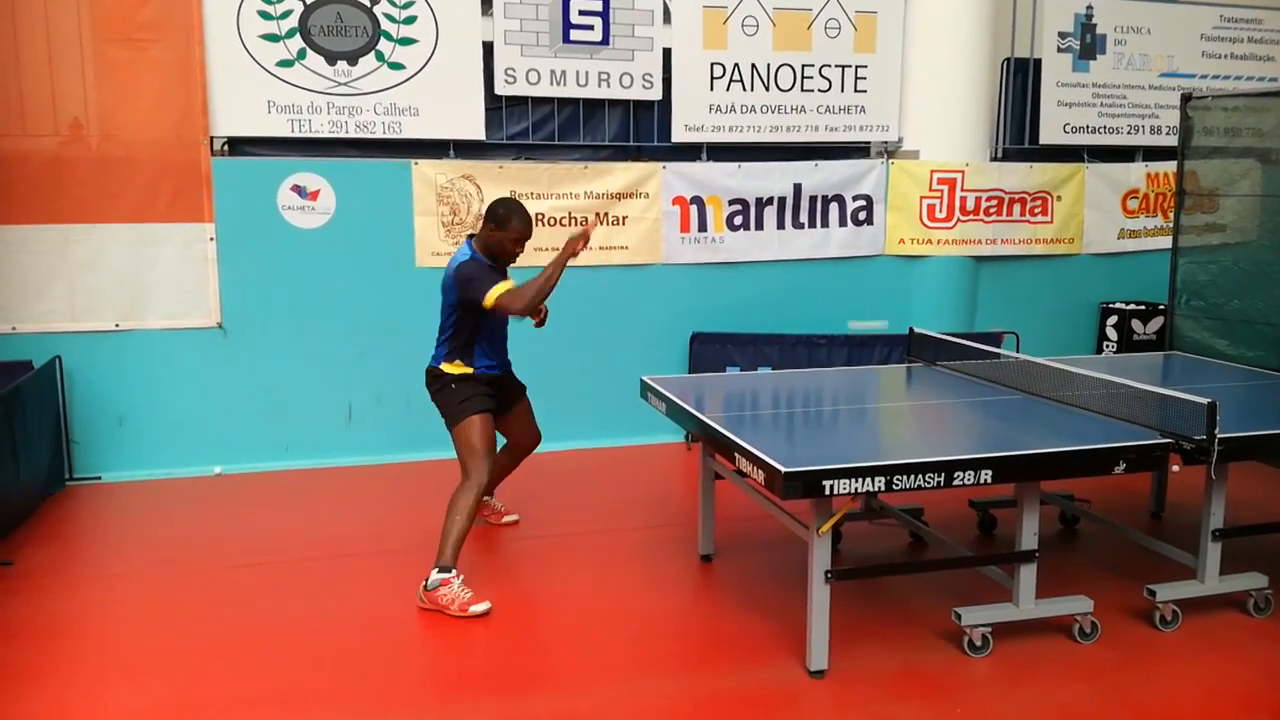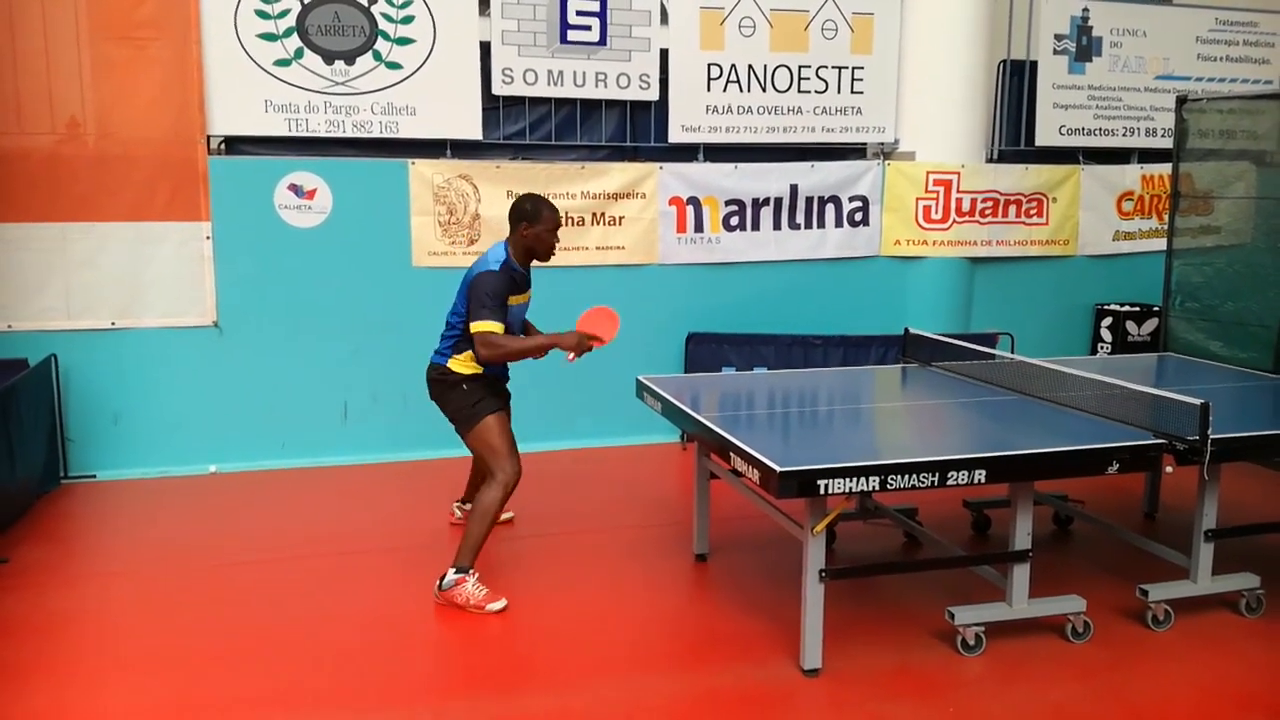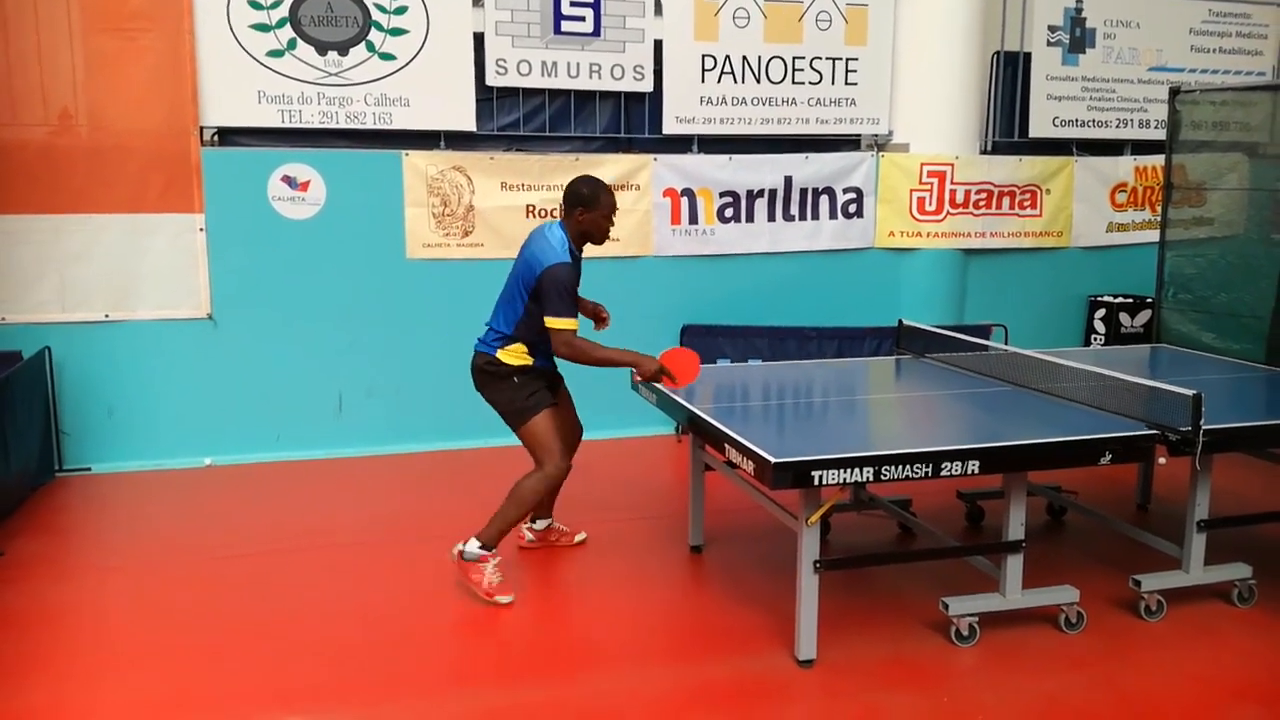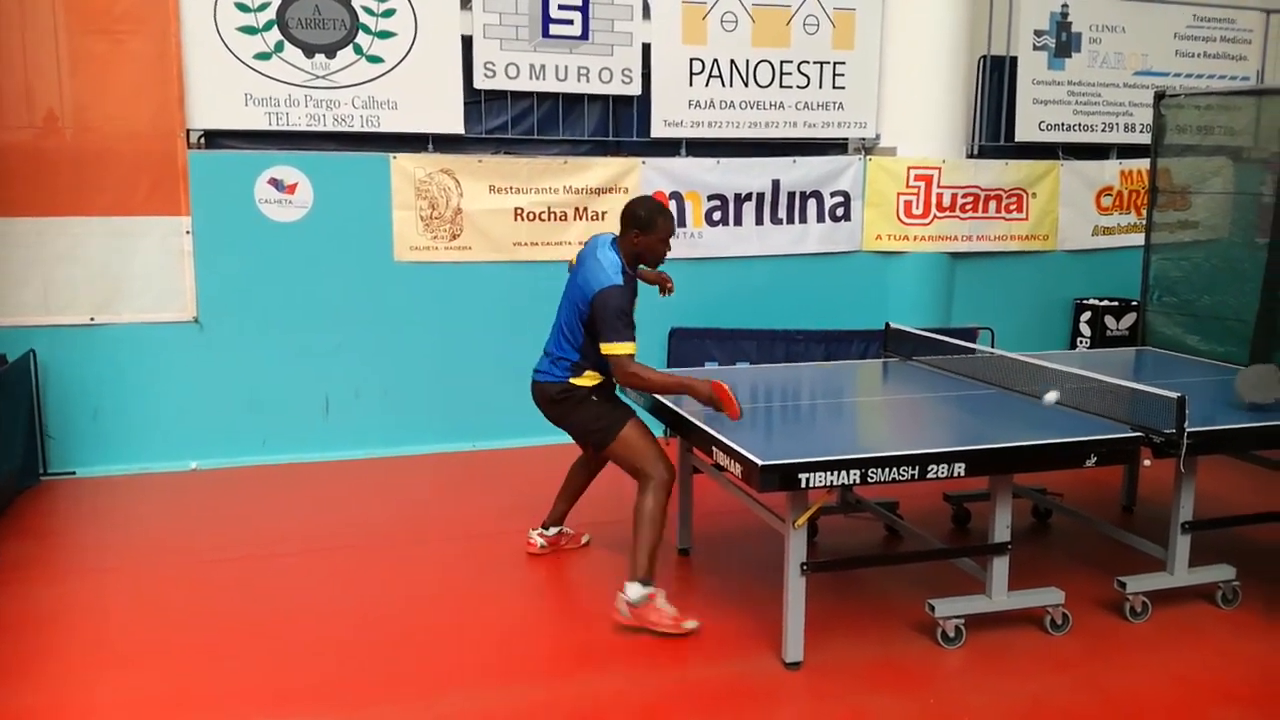
dt=0.5s
person 1, frame 1
left shoulder: (490, 260)
right shoulder: (467, 270)
right elbow: (518, 303)
left wrist: (534, 308)
right wrist: (564, 256)
left hip: (494, 374)
right hip: (458, 380)
left knee: (527, 439)
right knee: (478, 473)
left ankle: (481, 500)
right ankle: (440, 581)
person 1, frame 2
left shoulder: (518, 262)
right shoulder: (492, 276)
right elbow: (488, 347)
left wrist: (530, 332)
right wrist: (559, 341)
left hip: (483, 374)
right hip: (460, 377)
left knee: (498, 447)
right knee: (506, 472)
left ankle: (467, 506)
right ankle: (456, 579)
person 1, frame 3
left shoulder: (551, 233)
right shoulder: (560, 266)
right elbow: (566, 345)
left wrist: (582, 305)
right wrist: (635, 360)
left hip: (526, 359)
right hip: (506, 367)
left knee: (569, 436)
right knee: (554, 464)
left ankle: (540, 524)
right ankle: (478, 550)
person 1, frame 4
left shoulder: (599, 243)
right shoulder: (612, 291)
right elbow: (623, 373)
left wrist: (643, 275)
right wrist: (688, 384)
left hip: (552, 381)
right hip: (572, 391)
left knee: (600, 450)
right knee: (657, 474)
left ankle: (549, 532)
right ankle: (638, 594)
